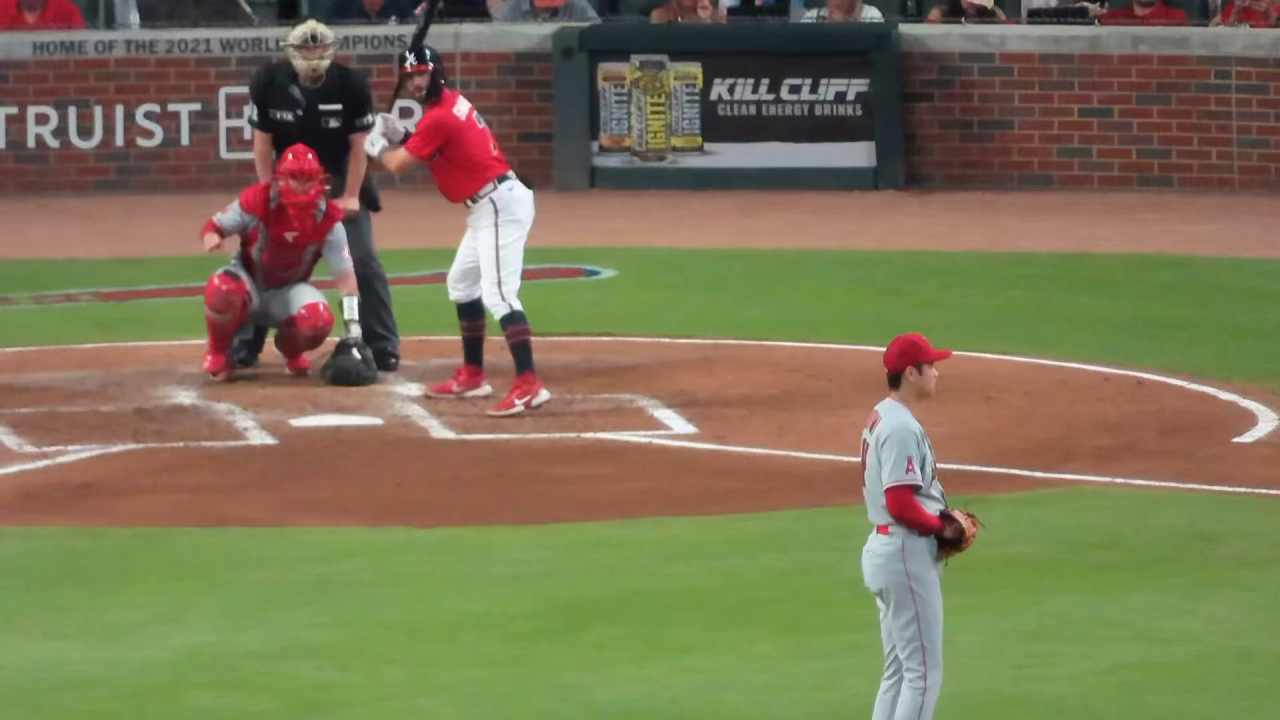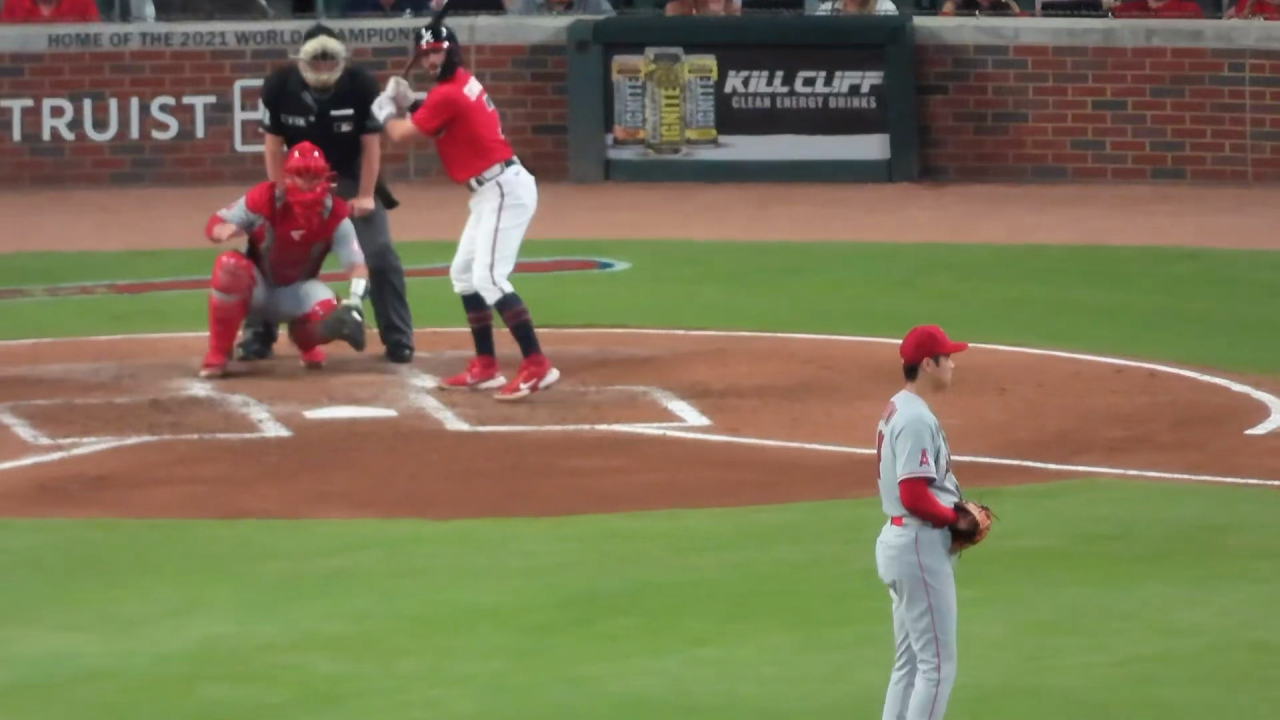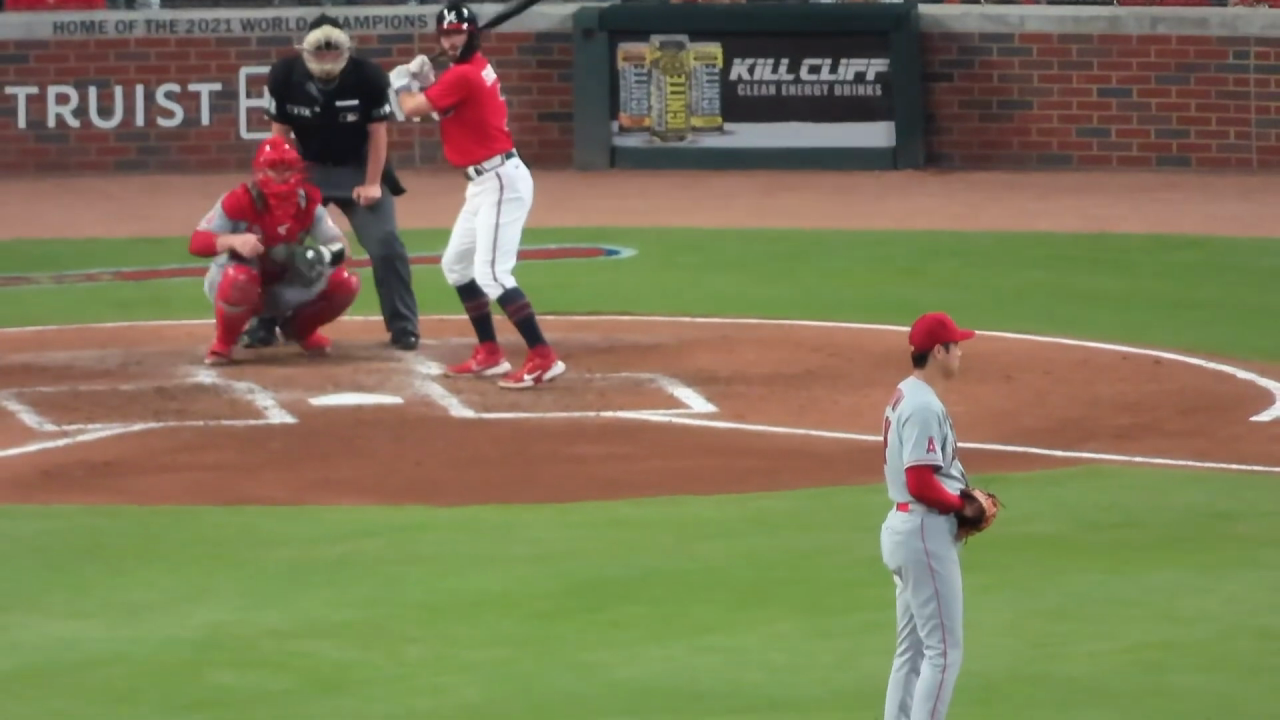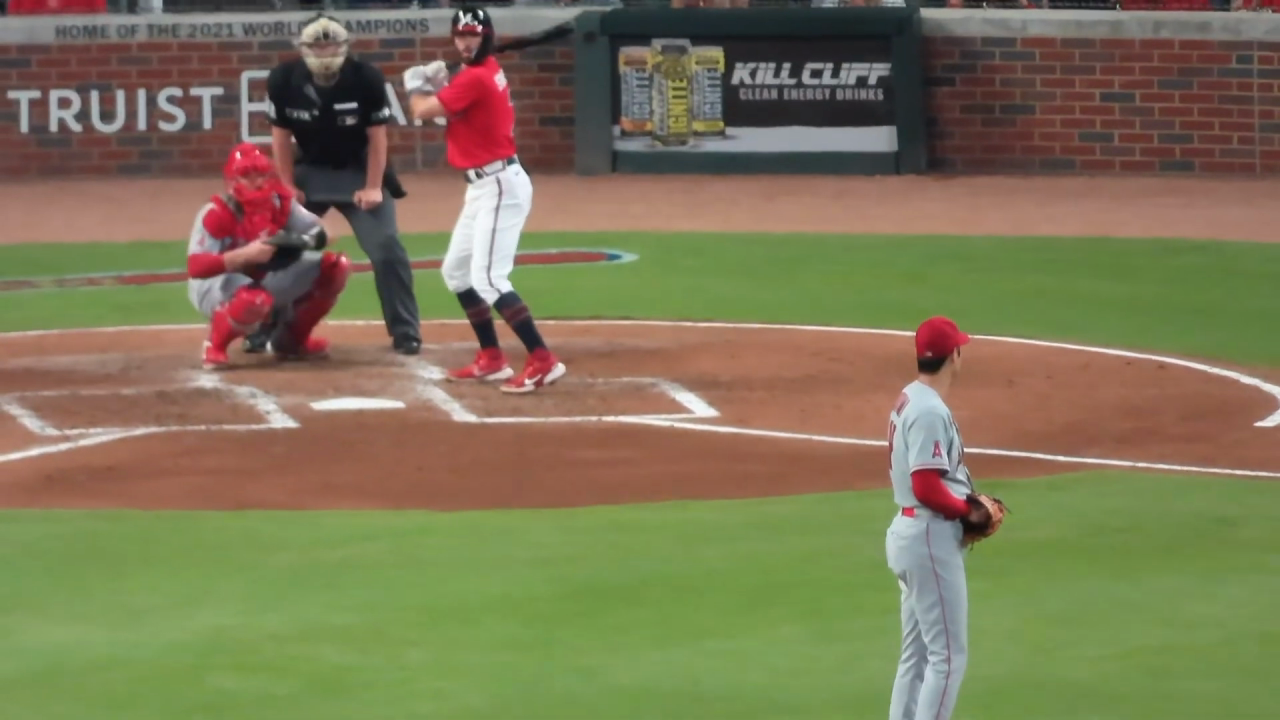
dt=0.3s
person 1, frame 1
left shoulder: (881, 418)
right shoulder: (902, 428)
right elbow: (901, 505)
left wrist: (937, 523)
right wrist: (942, 527)
left hip: (887, 549)
right hip: (905, 554)
left knee: (898, 668)
right knee: (923, 670)
person 1, frame 2
left shoulder: (898, 409)
right shoulder: (918, 419)
right elbow: (914, 496)
left wrist: (951, 515)
right wrist: (957, 519)
left hip: (901, 540)
right hip: (918, 546)
left knee: (910, 660)
right knee: (937, 662)
person 1, frame 3
left shoulder: (904, 395)
right shoulder: (925, 406)
right elbow: (921, 484)
left wrist: (957, 501)
right wrist: (962, 505)
left hip: (907, 526)
right hip: (924, 532)
left knee: (913, 648)
right knee: (944, 648)
person 1, frame 4
left shoulder: (909, 399)
right shoulder: (931, 410)
right elbow: (927, 488)
left wrist: (963, 507)
right wrist: (969, 511)
left hip: (911, 531)
right hip: (930, 537)
left knee: (917, 654)
right knee: (948, 654)
person 2, frame 1
left shoulder: (437, 117)
right shoulder: (449, 101)
left elbow: (398, 164)
right elbow: (426, 144)
left wrist: (377, 146)
right wrist: (399, 133)
left hip: (500, 204)
right hip: (493, 203)
left knee: (499, 294)
right knee: (462, 282)
left ankle: (528, 385)
right ankle: (471, 375)
person 2, frame 2
left shoulder: (446, 95)
right shoulder: (462, 82)
left elbow: (401, 134)
right elbow: (437, 118)
left wrist: (385, 111)
right wrist: (408, 102)
left hip: (504, 189)
right hip: (496, 188)
left knee: (489, 277)
right knee: (464, 273)
left ankle: (536, 365)
right ankle: (485, 367)
person 2, frame 3
left shoulder: (463, 74)
right shoulder: (474, 67)
left elbow: (411, 108)
right elbow: (447, 104)
left wrist: (401, 83)
right wrist: (427, 81)
left hip: (501, 180)
right hip: (486, 181)
left knee: (491, 273)
right knee: (456, 264)
left ankle: (543, 357)
right ankle: (489, 354)
person 2, frame 4
left shoulder: (476, 77)
right shoulder: (483, 72)
left elbow: (423, 111)
right elbow: (455, 108)
left wrist: (415, 84)
right wrist: (439, 85)
left hip: (499, 185)
right hip: (485, 186)
left knee: (487, 279)
right knee: (456, 271)
left ankle: (543, 361)
right ankle: (491, 359)
person 3, frame 1
left shoulder: (351, 84)
right shoulder: (268, 82)
left elbow: (359, 144)
right elbow: (262, 141)
left wrist: (351, 195)
left hip: (338, 183)
left knee: (363, 263)
left ankle: (384, 347)
right ankle: (246, 343)
person 3, frame 2
left shoulder: (362, 86)
right shoulder: (278, 86)
left elbow: (371, 144)
right elbow: (274, 144)
left wrist: (365, 195)
left hip: (350, 180)
left knee: (380, 257)
left ankle: (399, 339)
right ankle: (258, 336)
person 3, frame 3
left shoulder: (368, 76)
right shoulder: (284, 75)
left elbow: (378, 132)
right elbow: (280, 132)
left wrist: (372, 183)
left hip: (357, 168)
right hip: (308, 168)
left knee: (386, 245)
left ankle: (404, 326)
right ankle: (264, 324)
person 3, frame 4
left shoulder: (366, 78)
right shoulder: (283, 79)
left elbow: (377, 137)
right elbow: (281, 136)
left wrist: (373, 187)
right wrist: (289, 187)
left hip: (358, 172)
right hip: (308, 171)
left knee: (387, 250)
left ankle: (406, 331)
right ankle: (267, 328)
person 4, frame 1
left shoulder: (328, 219)
right shoulder: (256, 200)
left elbow: (345, 275)
right elbow: (213, 227)
left wrist: (353, 328)
right wrist: (211, 238)
left hip: (288, 293)
right hip: (250, 289)
left knee: (319, 320)
right knee: (222, 289)
left ankle: (291, 350)
right ankle: (219, 353)
person 4, frame 2
left shoulder: (335, 215)
right shoulder: (263, 198)
left elbow: (356, 265)
right elbow: (216, 222)
left wrist: (354, 302)
right wrist: (222, 230)
left hip: (296, 291)
right hip: (256, 289)
left knee: (333, 315)
right knee: (230, 264)
left ankle: (305, 342)
right ankle: (218, 354)
person 4, frame 3
left shoulder: (307, 201)
right shoulder: (238, 201)
left elbow: (342, 247)
right elbow: (197, 243)
left wrist: (319, 254)
right wrist: (235, 241)
left hip: (283, 284)
right hip: (231, 285)
left knee: (346, 284)
right knee: (240, 279)
left ankle: (298, 329)
right ankle: (223, 342)
person 4, frame 4
left shoulder: (280, 201)
right shoulder: (216, 215)
left elbow: (322, 234)
right elbow: (195, 267)
right wrist: (245, 254)
left hip: (265, 280)
left knee: (337, 267)
right knee: (255, 301)
left ankle: (291, 339)
right ankle: (215, 346)
